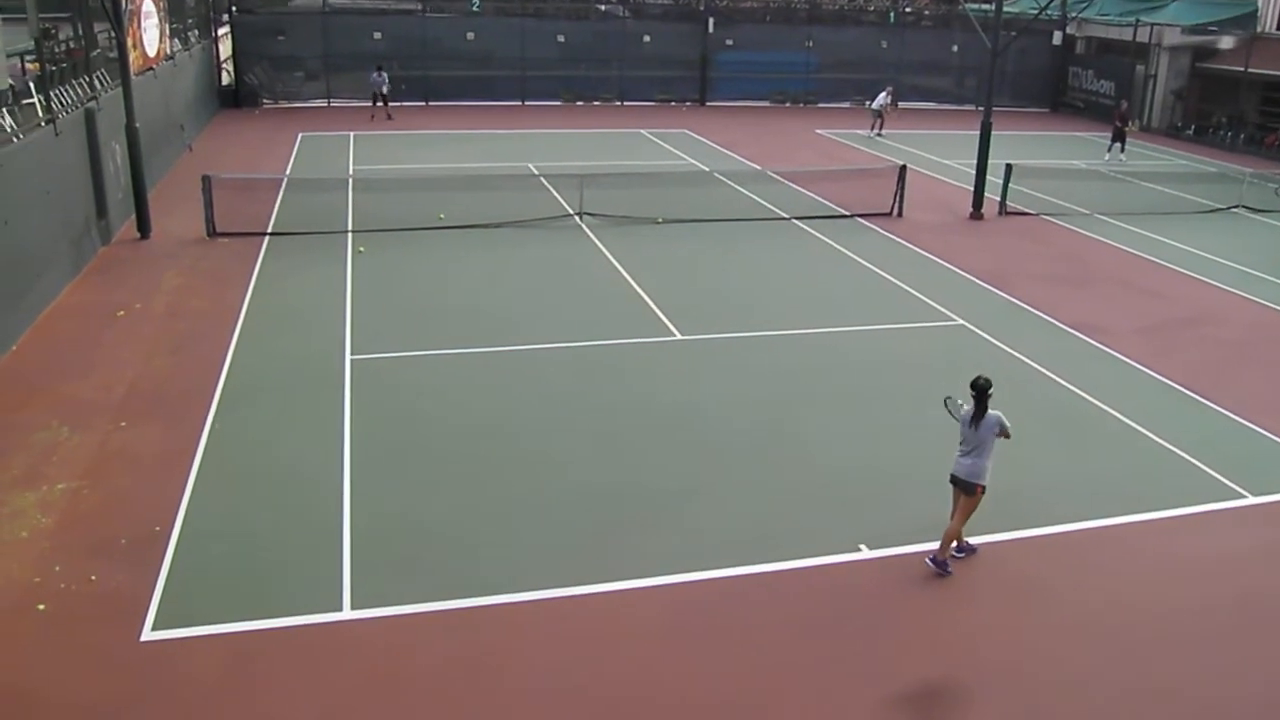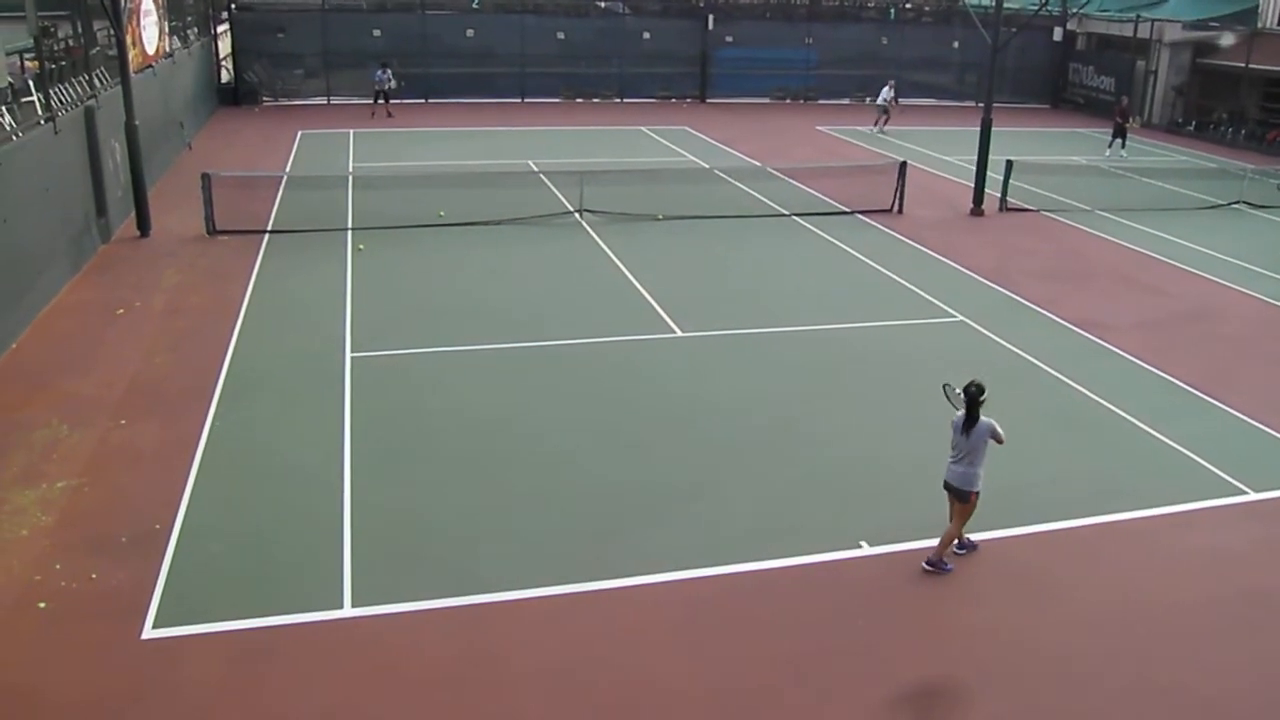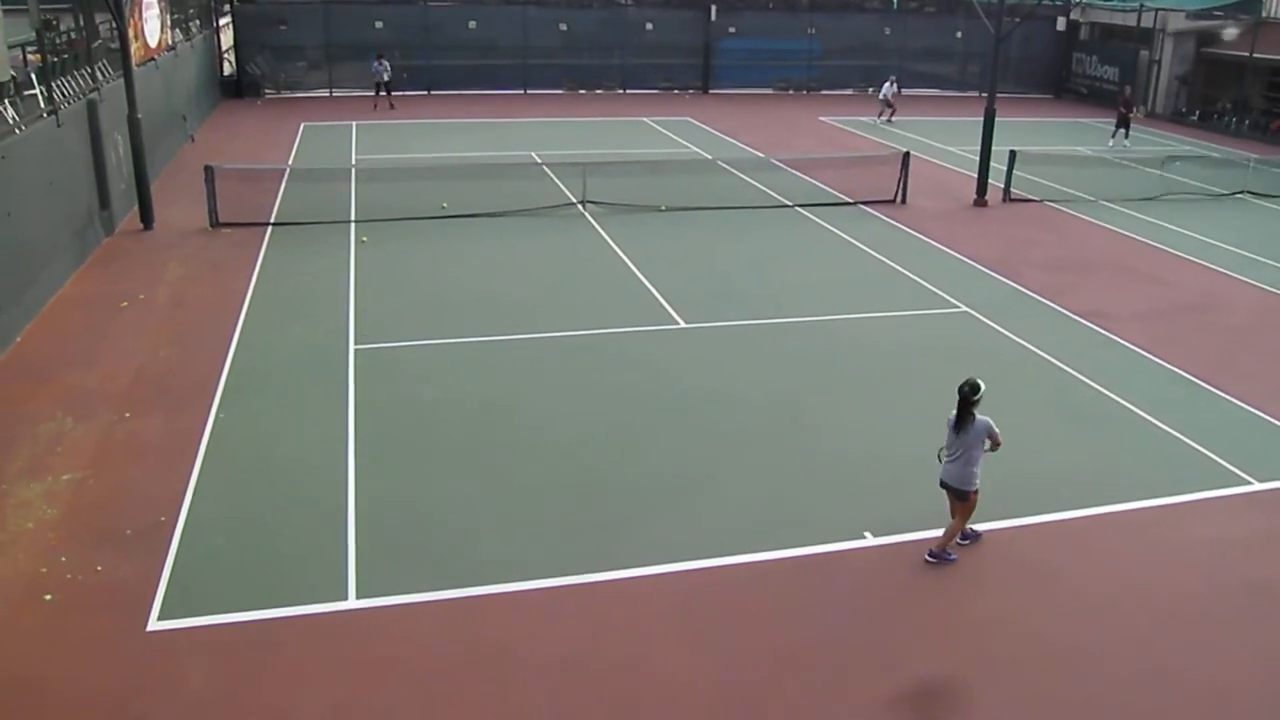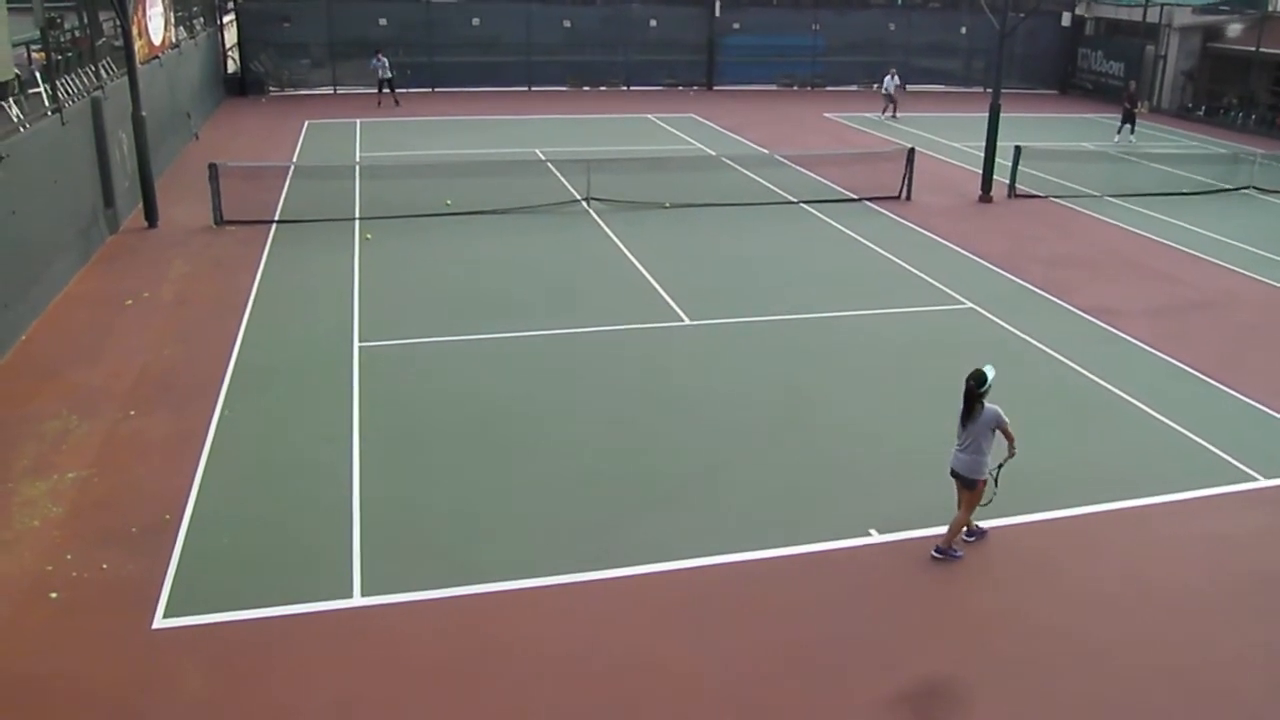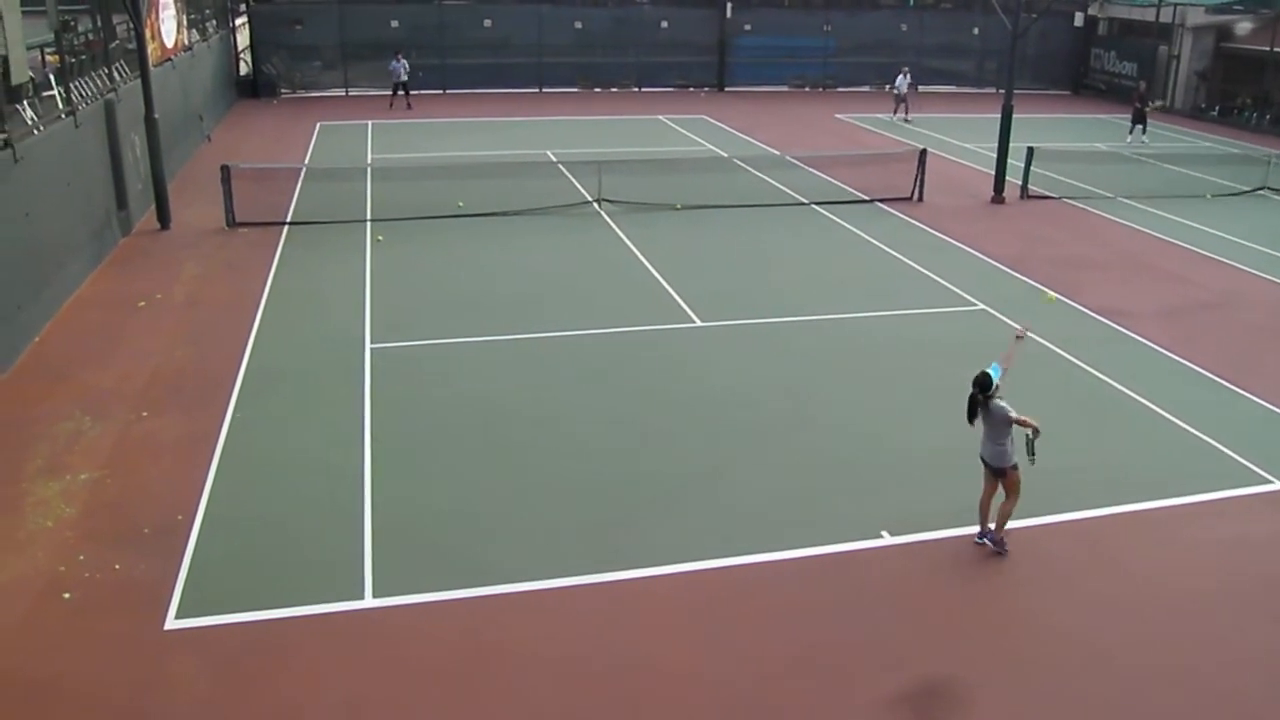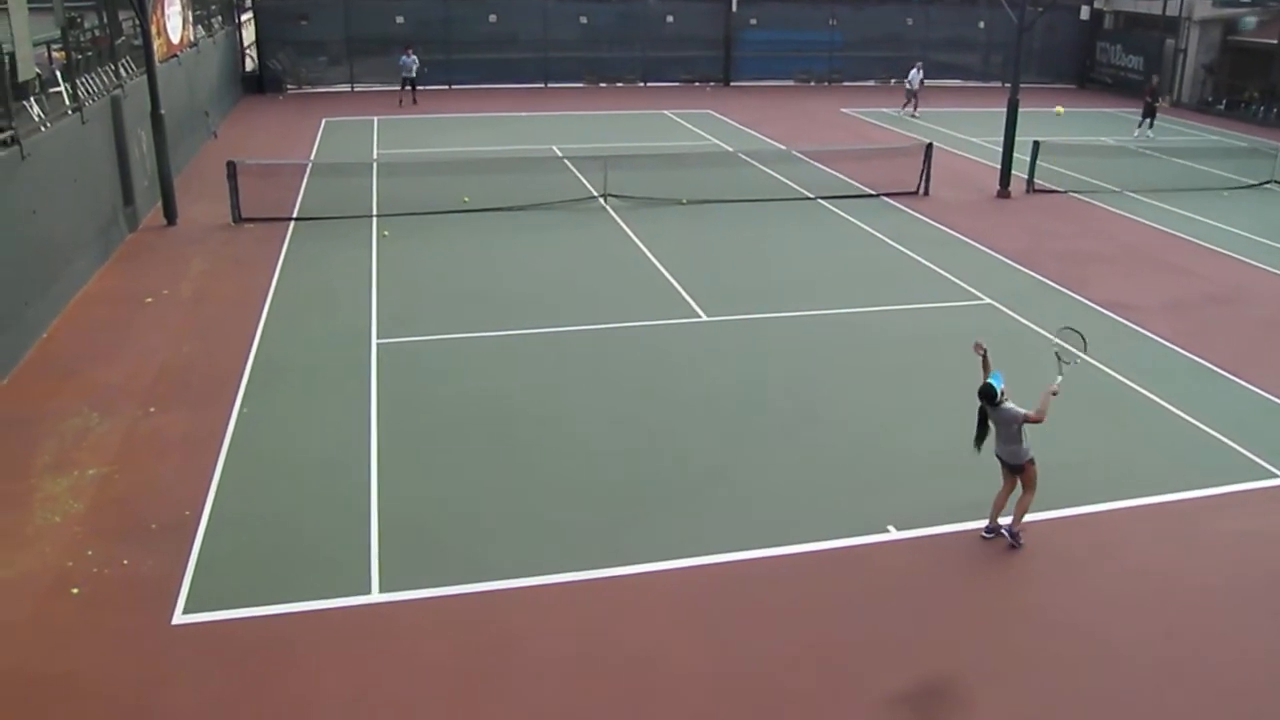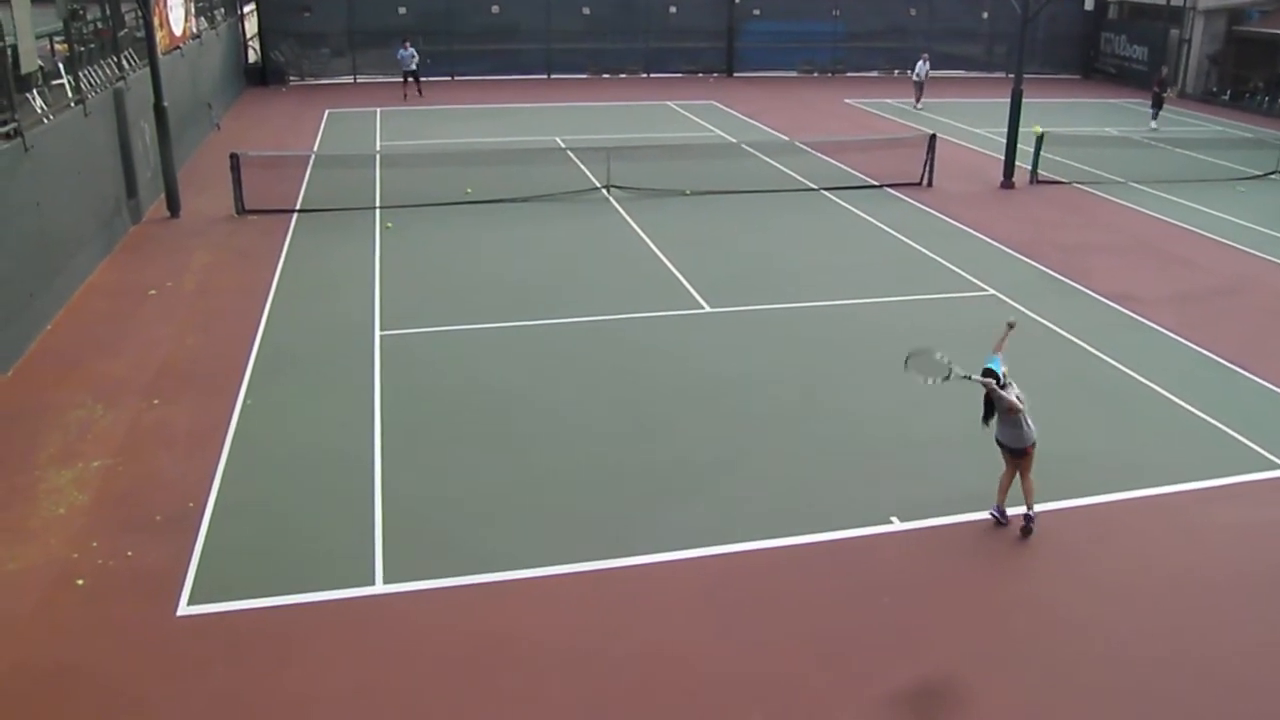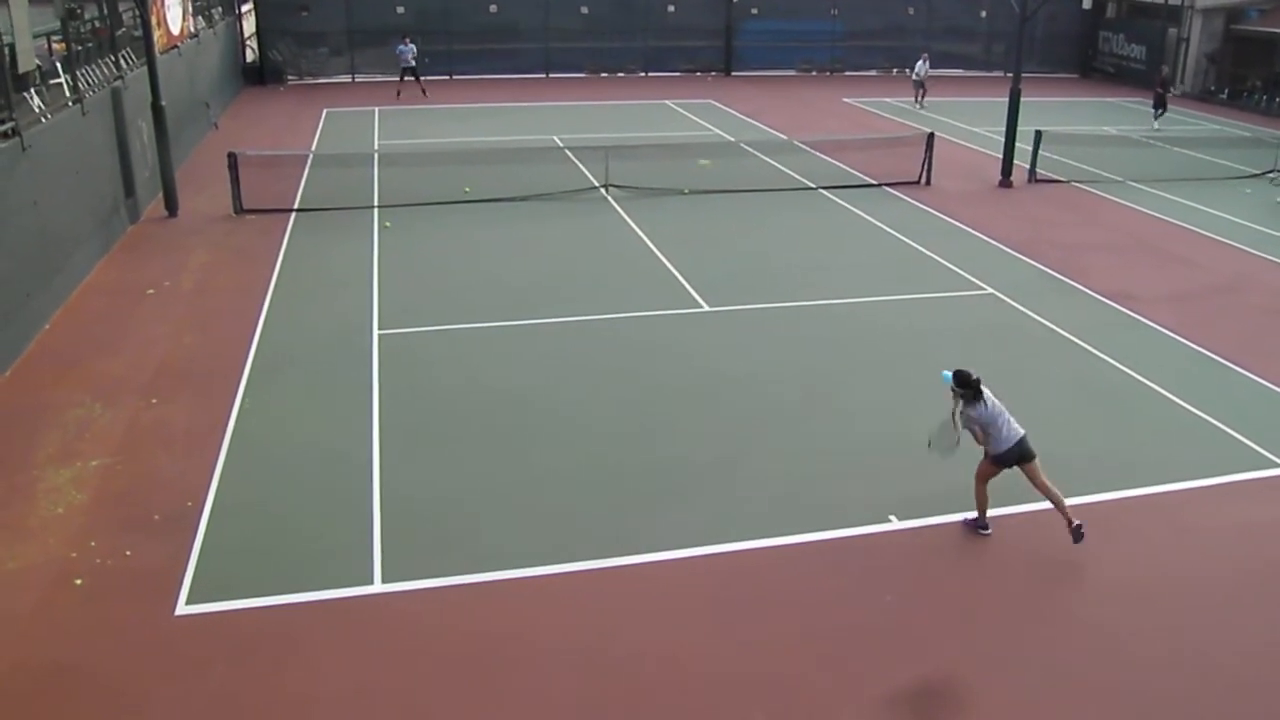
dt=0.4s
person 1, frame 1
left shoulder: (964, 414)
right shoulder: (996, 417)
right elbow: (1007, 435)
left hip: (958, 470)
right hip: (975, 476)
left knee: (957, 513)
right knee: (959, 519)
left ankle: (960, 545)
right ankle: (939, 556)
person 1, frame 2
left shoulder: (957, 419)
right shoulder: (987, 425)
right elbow: (1001, 440)
left hip: (951, 476)
right hip: (968, 483)
left knee: (955, 516)
right knee: (957, 523)
left ankle: (962, 542)
right ankle: (934, 558)
person 1, frame 3
left shoulder: (952, 418)
right shoulder: (984, 423)
right elbow: (998, 443)
right wrist: (991, 446)
left hip: (946, 475)
right hip: (965, 481)
left knee: (956, 510)
right knee: (962, 517)
left ankle: (965, 533)
right ankle: (937, 551)
person 1, frame 4
left shoulder: (964, 408)
right shoulder: (993, 412)
right elbow: (1009, 436)
right wrist: (1011, 447)
left hip: (957, 464)
right hip: (975, 470)
left knee: (964, 503)
right knee: (966, 509)
left ankle: (970, 530)
right ankle: (943, 546)
person 1, frame 5
left shoulder: (979, 399)
right shoulder: (1000, 409)
left elbow: (1002, 365)
right elbow: (1023, 422)
left wrist: (1016, 341)
right wrist: (1035, 426)
left hip: (987, 455)
right hip: (1004, 460)
left knee: (989, 491)
right knee: (1012, 496)
left ankle: (984, 531)
right ankle: (996, 536)
person 1, frame 6
left shoulder: (988, 402)
right shoulder: (1009, 412)
left elbow: (988, 374)
right elbow: (1038, 417)
left wrist: (984, 356)
right wrist: (1048, 393)
left hip: (1003, 452)
right hip: (1020, 457)
left knee: (1008, 486)
right knee: (1029, 490)
left ankle: (991, 526)
right ankle: (1013, 529)
person 1, frame 7
left shoulder: (995, 391)
right shoulder: (1005, 396)
left elbow: (995, 353)
right elbow: (1018, 408)
left wrist: (1007, 331)
right wrist: (995, 389)
left hip: (1004, 438)
right hip: (1023, 440)
left knee: (1010, 470)
right knee: (1025, 475)
left ankle: (999, 508)
right ankle: (1029, 511)
person 1, frame 8
left shoulder: (966, 414)
right shoulder: (981, 391)
left elbow: (981, 441)
left hip: (1000, 453)
right hip: (1018, 442)
left knee: (980, 480)
right knee: (1042, 484)
left ankle: (981, 522)
right ankle: (1071, 521)
